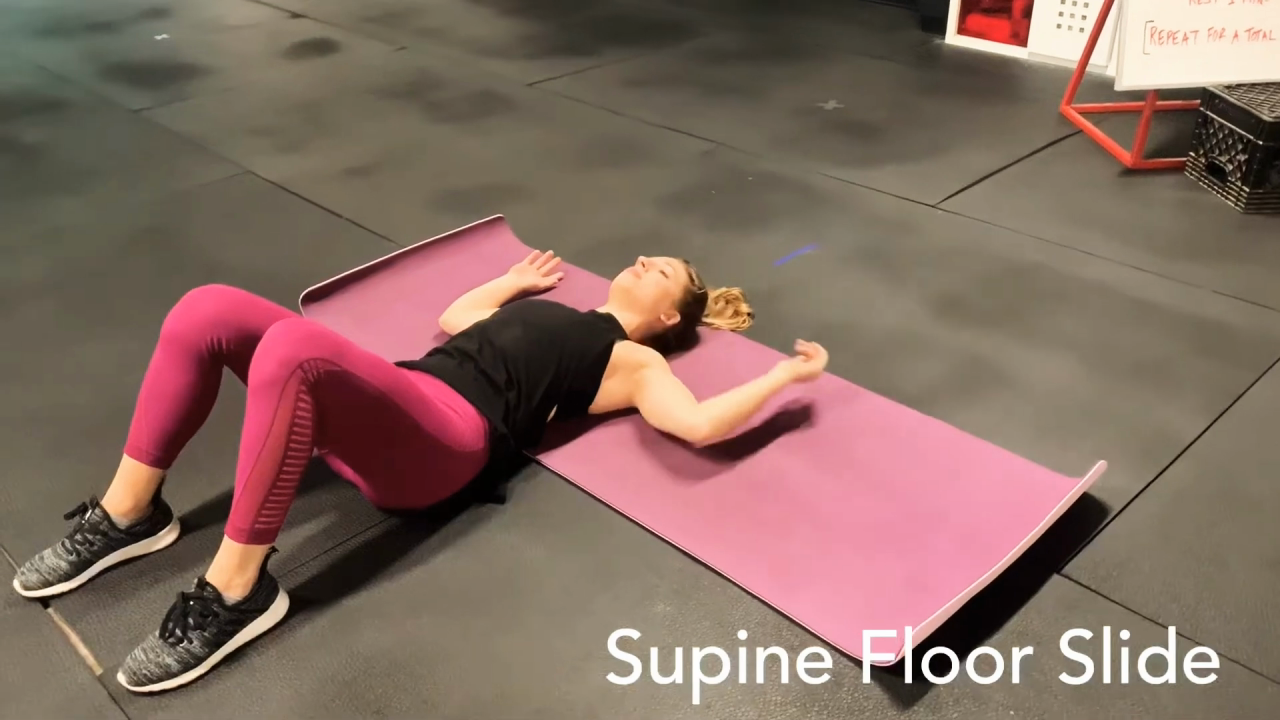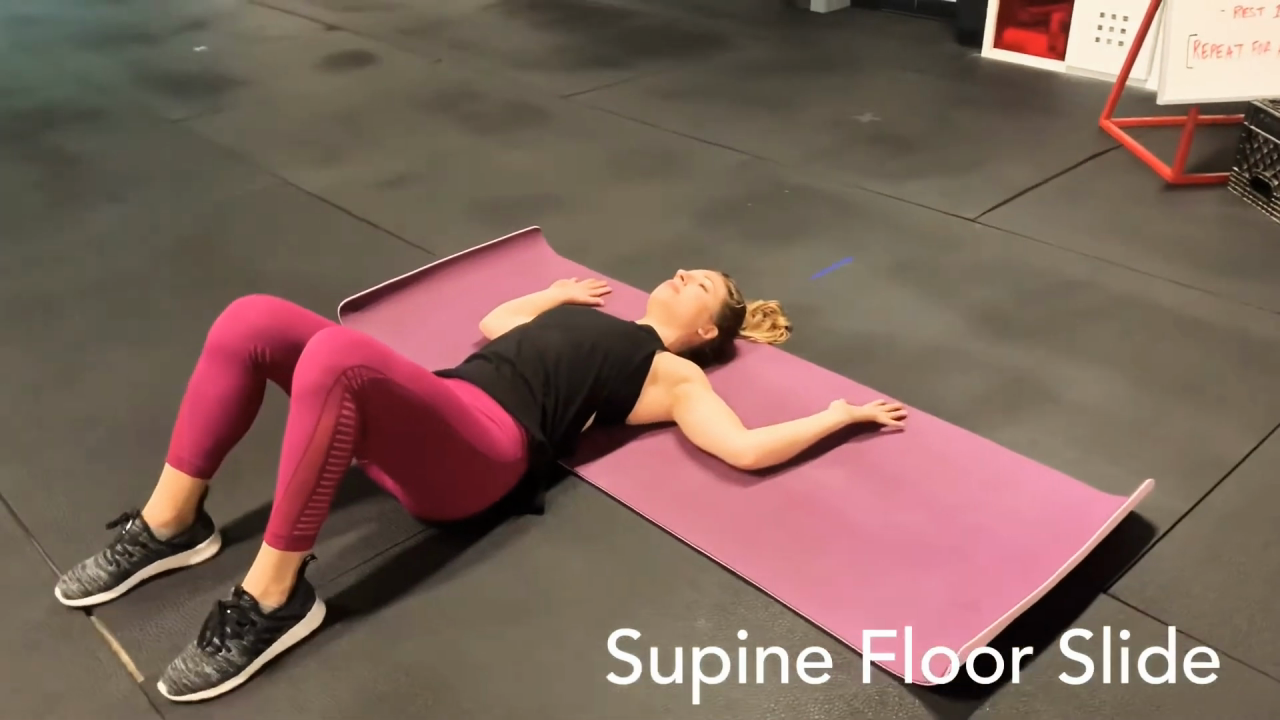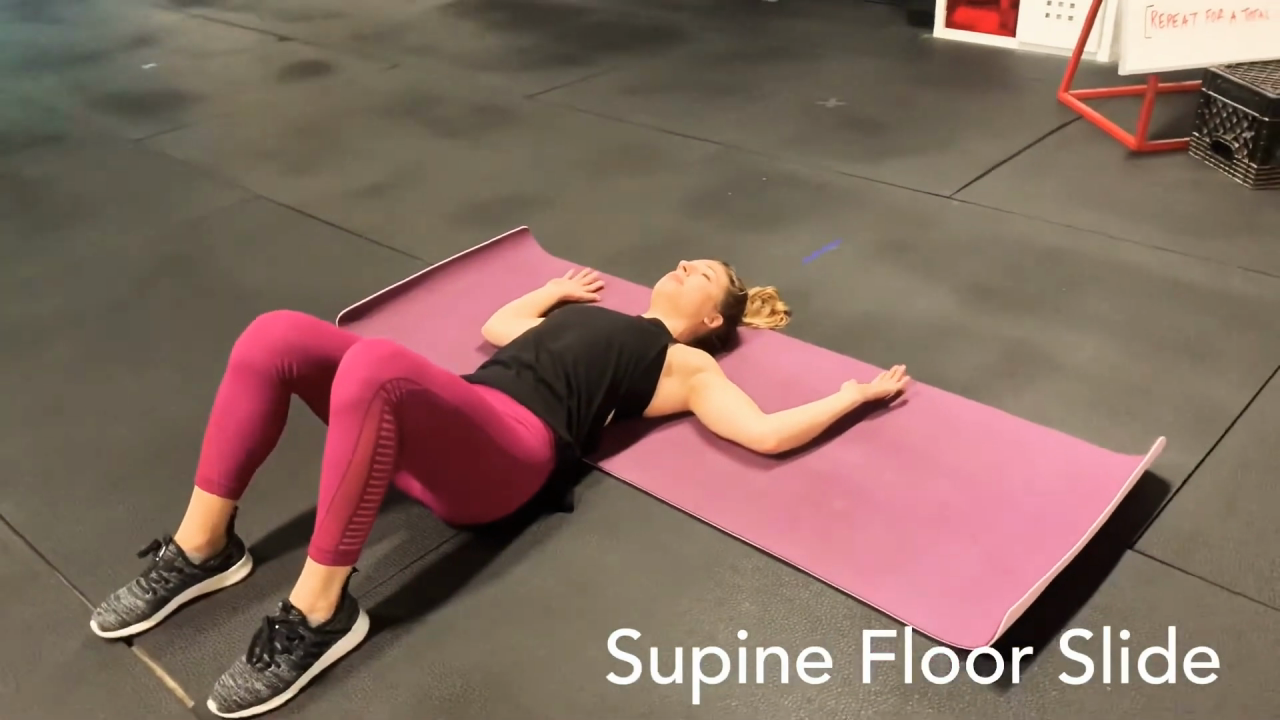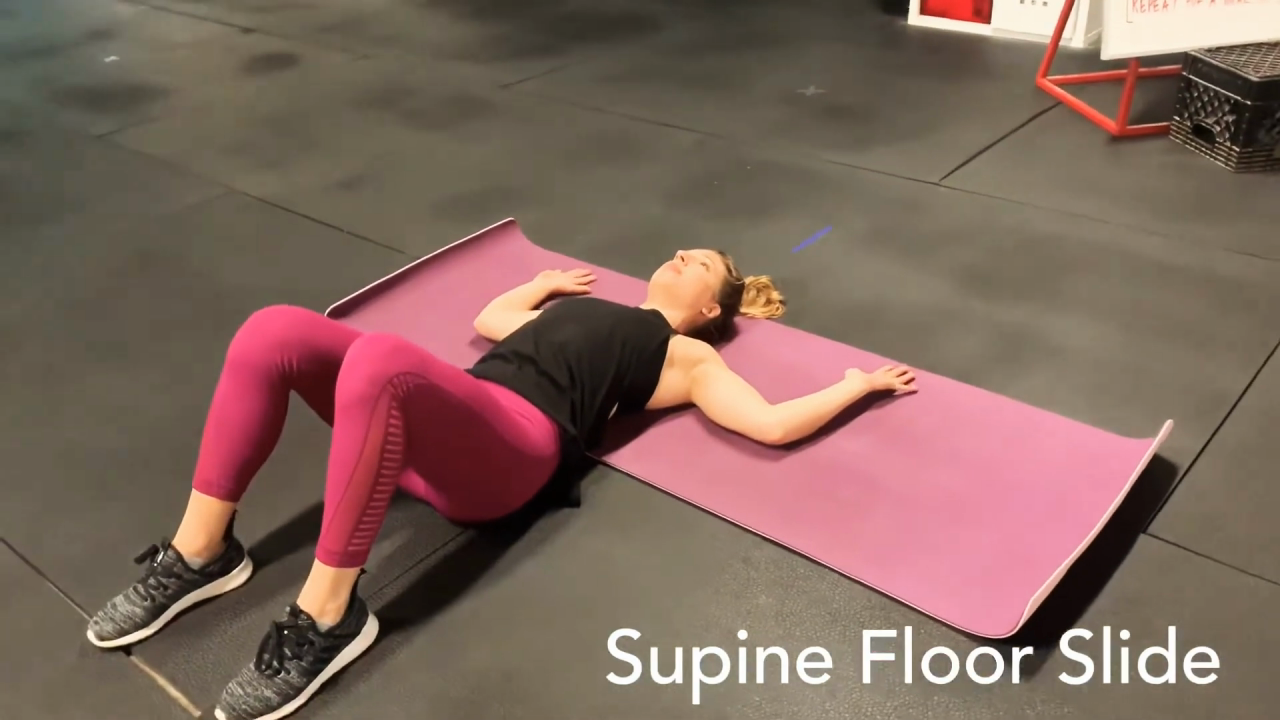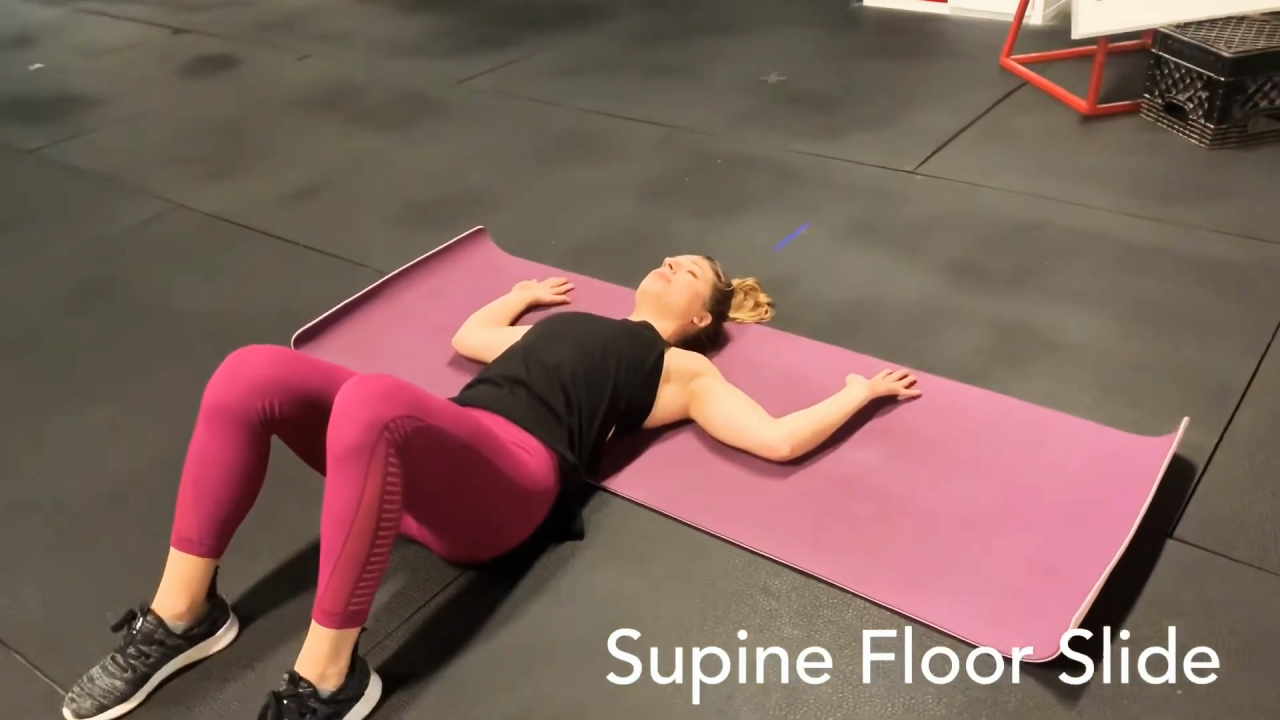
dt=1s
person 1, frame 1
left shoulder: (632, 360)
right shoulder: (550, 311)
left elbow: (699, 422)
right elbow: (453, 317)
left wrist: (783, 373)
right wrist: (514, 280)
left hip: (444, 437)
right hip: (393, 396)
left knee: (291, 348)
right knee: (207, 311)
left ankle: (236, 589)
right ankle: (129, 513)
person 1, frame 2
left shoulder: (671, 372)
right shoulder: (586, 317)
left elbow: (745, 447)
right elbow: (493, 321)
left wrist: (841, 413)
right wrist: (556, 292)
left hip: (480, 449)
right hip: (424, 414)
left knee: (335, 353)
right knee: (252, 320)
left ankle: (273, 596)
right ankle: (170, 524)
person 1, frame 3
left shoulder: (684, 364)
right shoulder: (589, 314)
left elbow: (766, 432)
right elbow: (497, 326)
left wrist: (855, 393)
right wrist: (556, 290)
left hip: (509, 448)
right hip: (442, 424)
left knee: (373, 364)
right knee: (275, 337)
left ankle: (319, 612)
right ankle: (202, 547)
person 1, frame 4
left shoulder: (686, 355)
right shoulder: (582, 307)
left elbow: (772, 423)
right elbow: (490, 318)
left wrist: (857, 383)
right wrist: (546, 281)
left hip: (513, 443)
right hip: (439, 422)
left knee: (378, 359)
right knee: (273, 333)
left ankle: (328, 615)
right ankle: (201, 553)
person 1, frame 5
left shoulder: (682, 370)
right shoulder: (563, 322)
left elbow: (778, 438)
right elbow: (467, 337)
left wrist: (858, 392)
right wrist: (523, 293)
left hip: (509, 473)
right hip: (428, 445)
left knee: (370, 401)
right knee: (252, 373)
right ankle: (182, 613)
